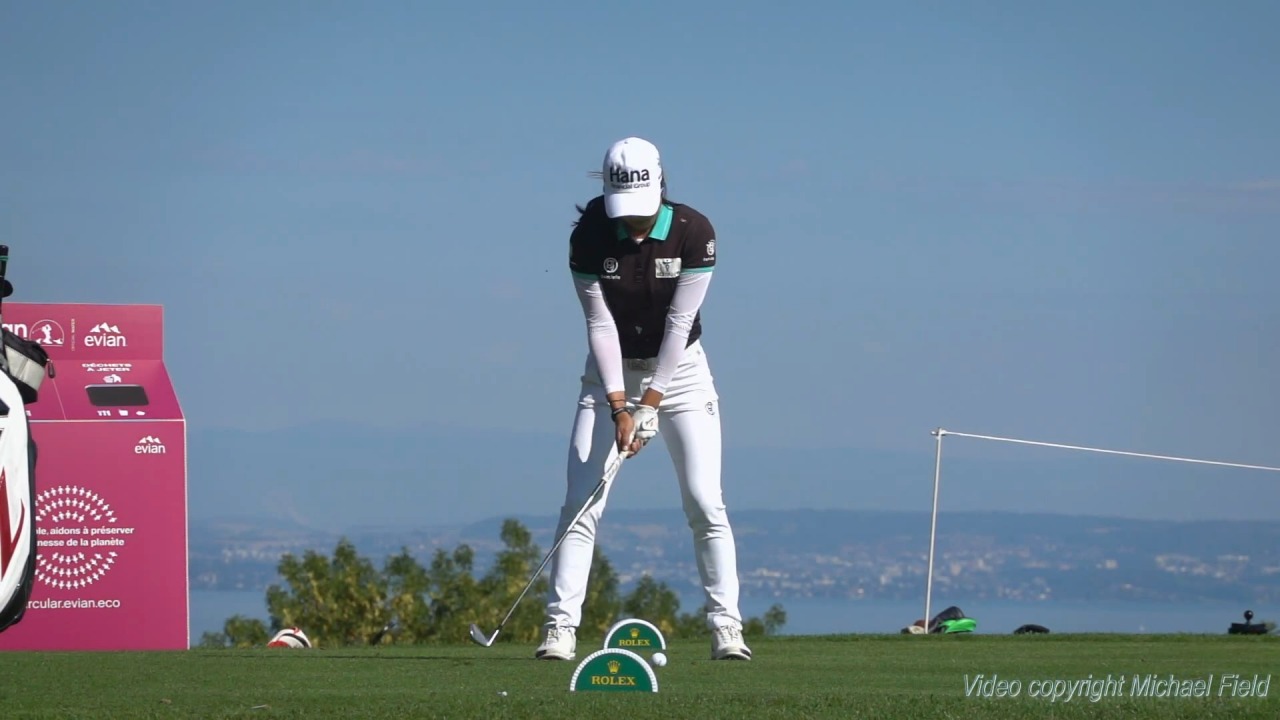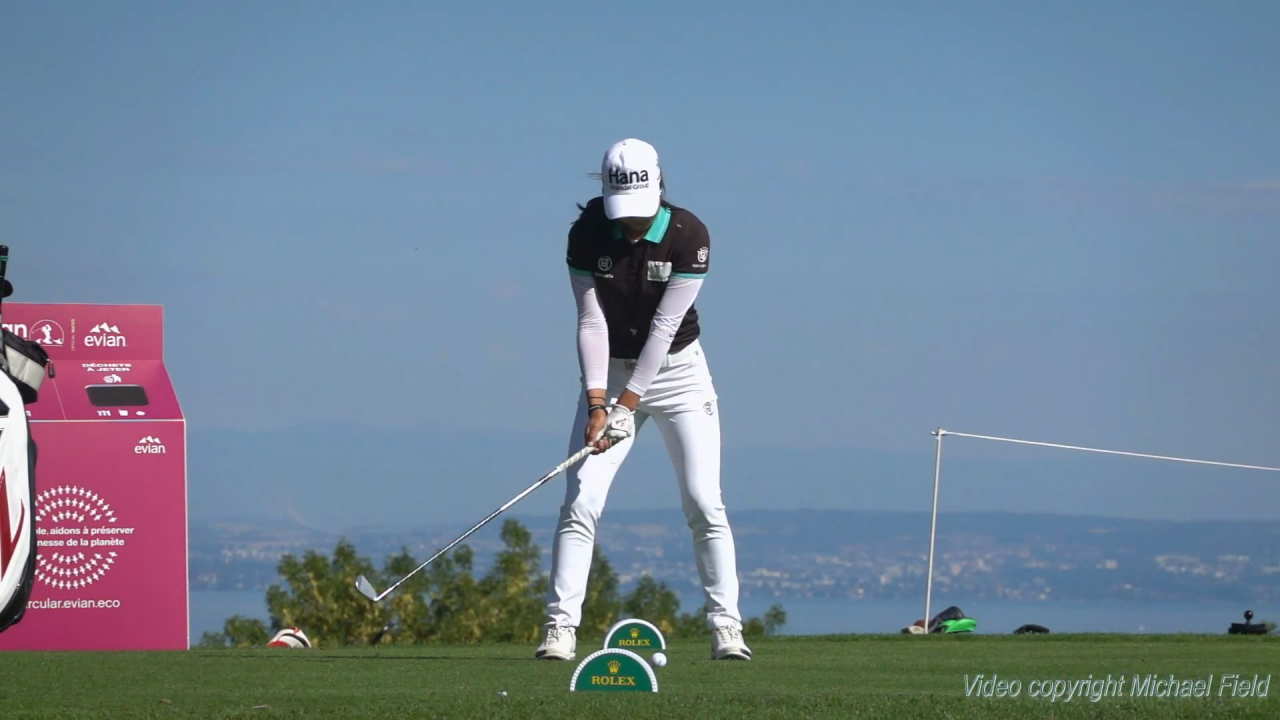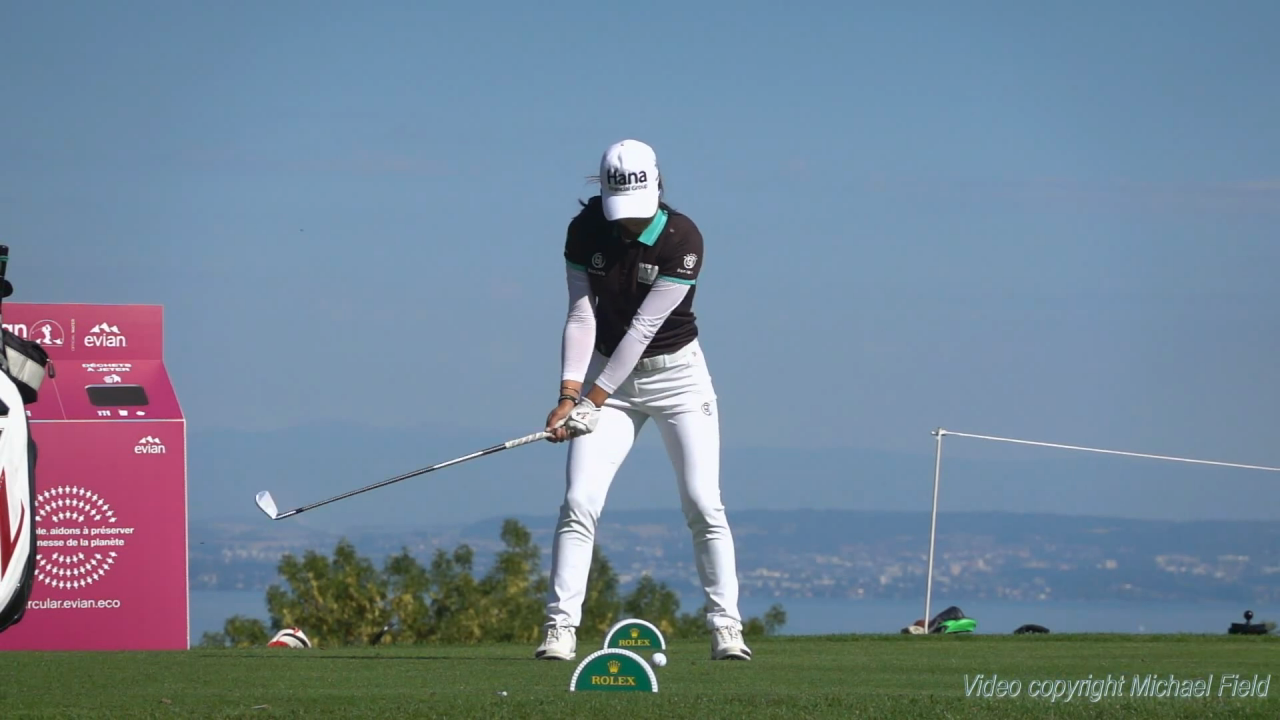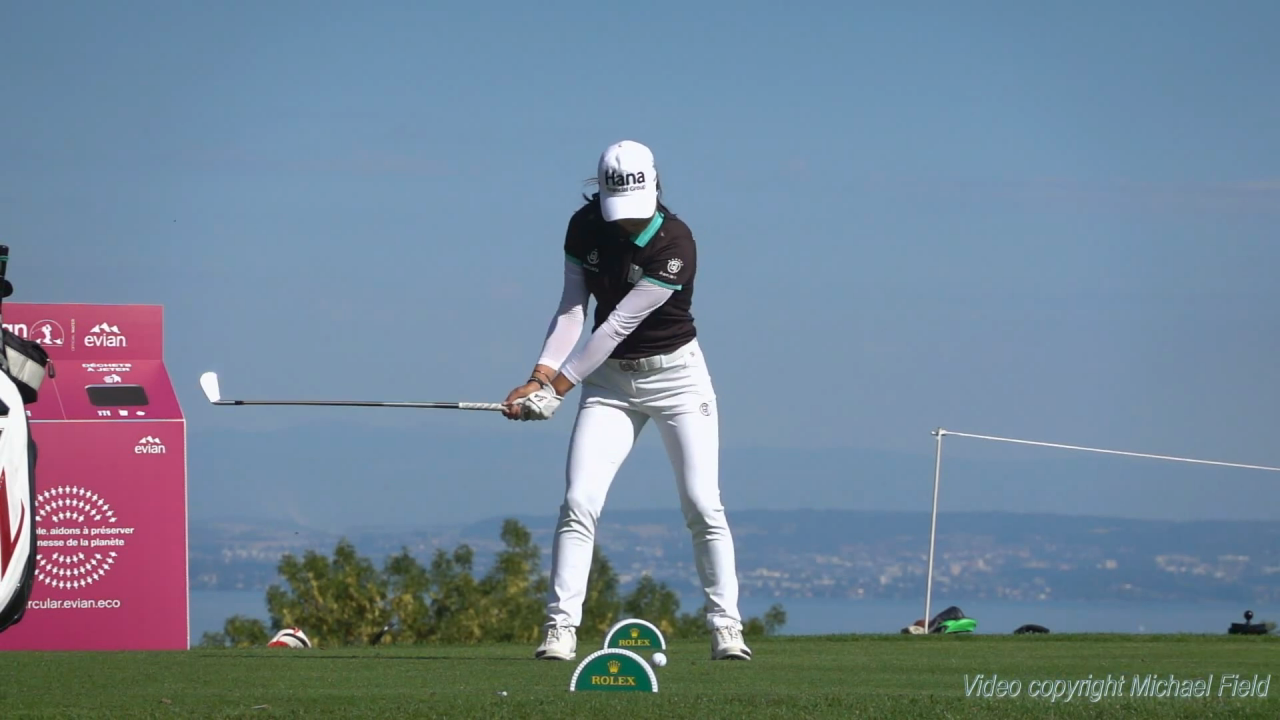
dt=0.2s
person 1, frame 1
left shoulder: (693, 231)
right shoulder: (588, 236)
left elbow: (679, 322)
right elbow: (600, 325)
left wrist: (651, 403)
right wrist: (619, 408)
left hip: (679, 371)
right hip: (611, 372)
left knee: (704, 502)
right knee: (581, 501)
left ankle: (726, 626)
right ankle: (560, 626)
person 1, frame 2
left shoulder: (688, 234)
right shoulder: (586, 234)
left elbow: (664, 325)
right elbow: (592, 322)
left wrist: (629, 405)
right wrist: (597, 404)
left hip: (677, 370)
right hip: (608, 372)
left knee: (704, 502)
right knee: (580, 500)
left ankle: (727, 626)
right ankle: (560, 626)
person 1, frame 3
left shoulder: (682, 238)
right shoulder: (585, 231)
left elbow: (643, 326)
right elbow: (581, 317)
left wrist: (592, 398)
right wrist: (569, 393)
left hip: (676, 373)
right hip: (605, 371)
left knee: (702, 503)
right knee: (579, 501)
left ankle: (727, 626)
right ankle: (560, 626)
person 1, frame 4
left shoulder: (675, 243)
right shoulder: (584, 227)
left elbow: (619, 324)
right elbow: (571, 310)
left wrist: (558, 385)
right wrist: (540, 374)
left hip: (676, 375)
right hip: (606, 377)
left knee: (702, 504)
right knee: (579, 502)
left ankle: (726, 626)
right ankle: (560, 627)
